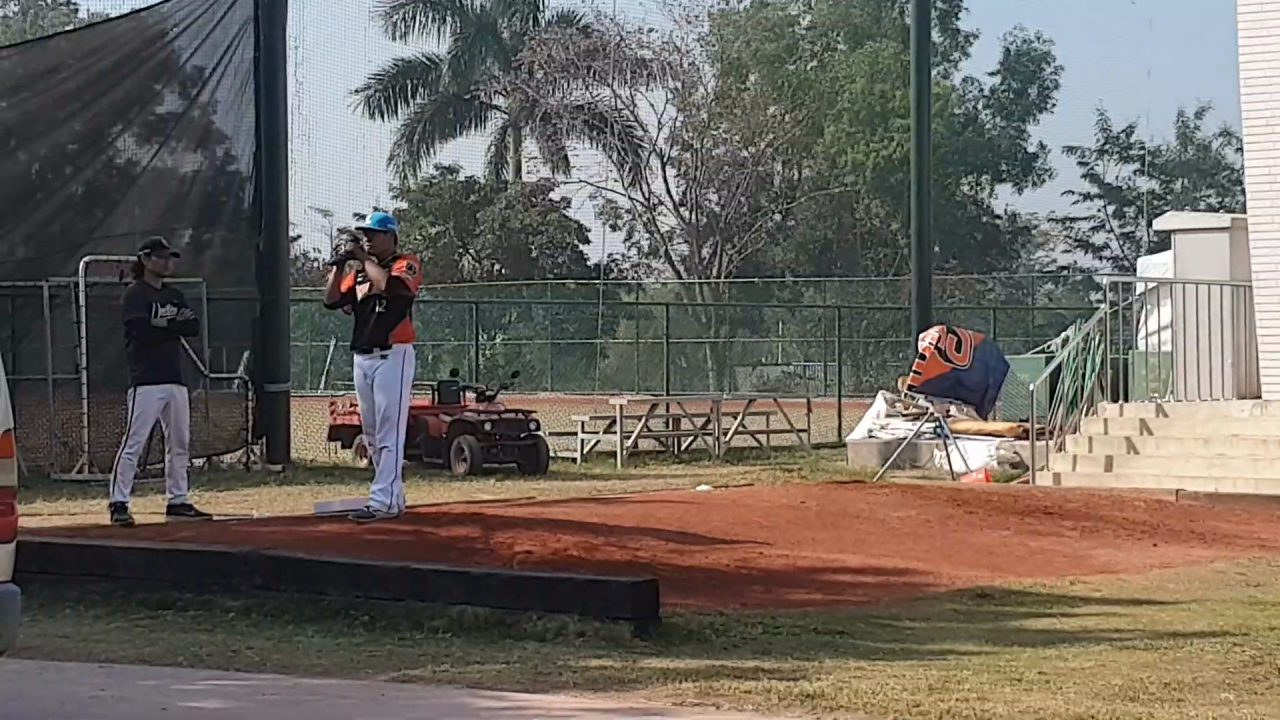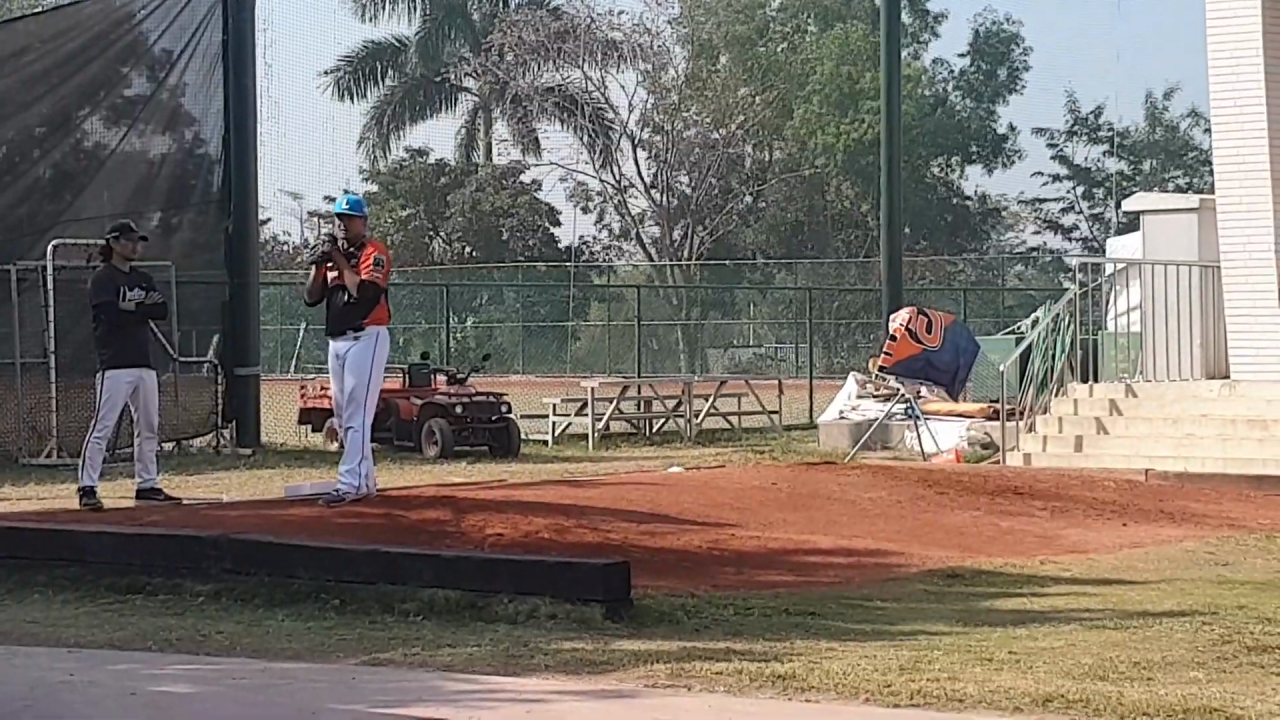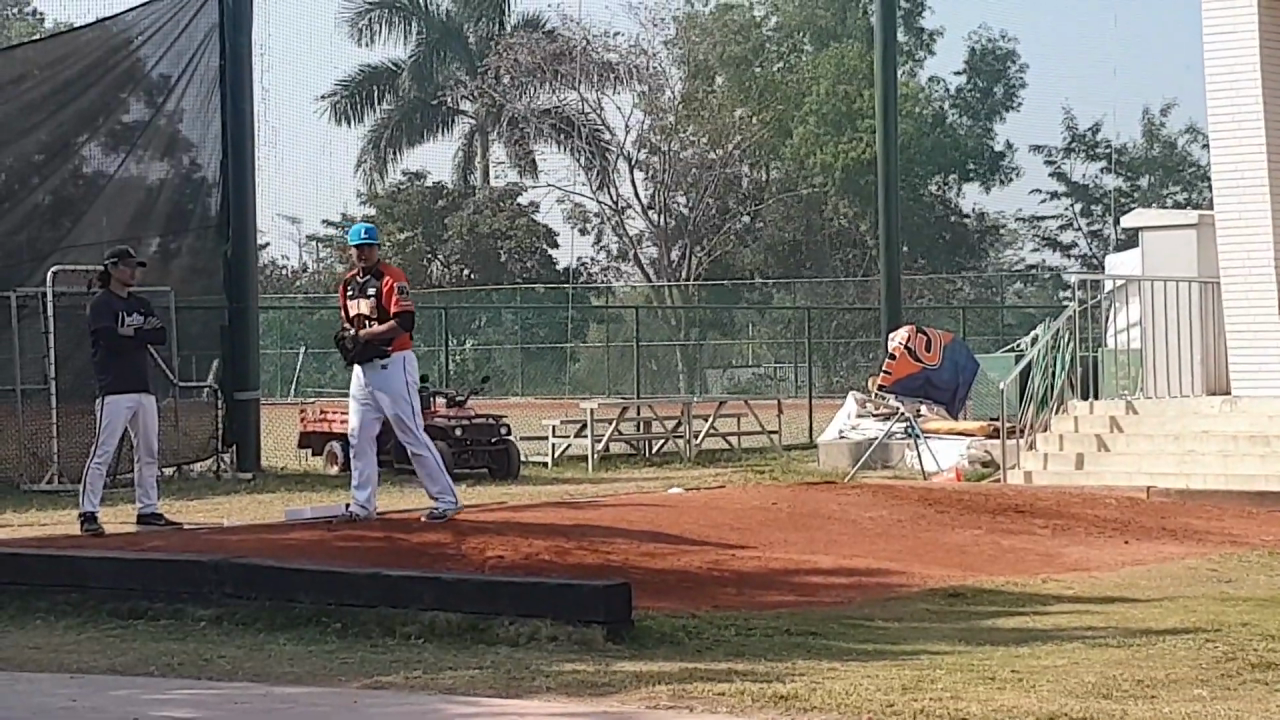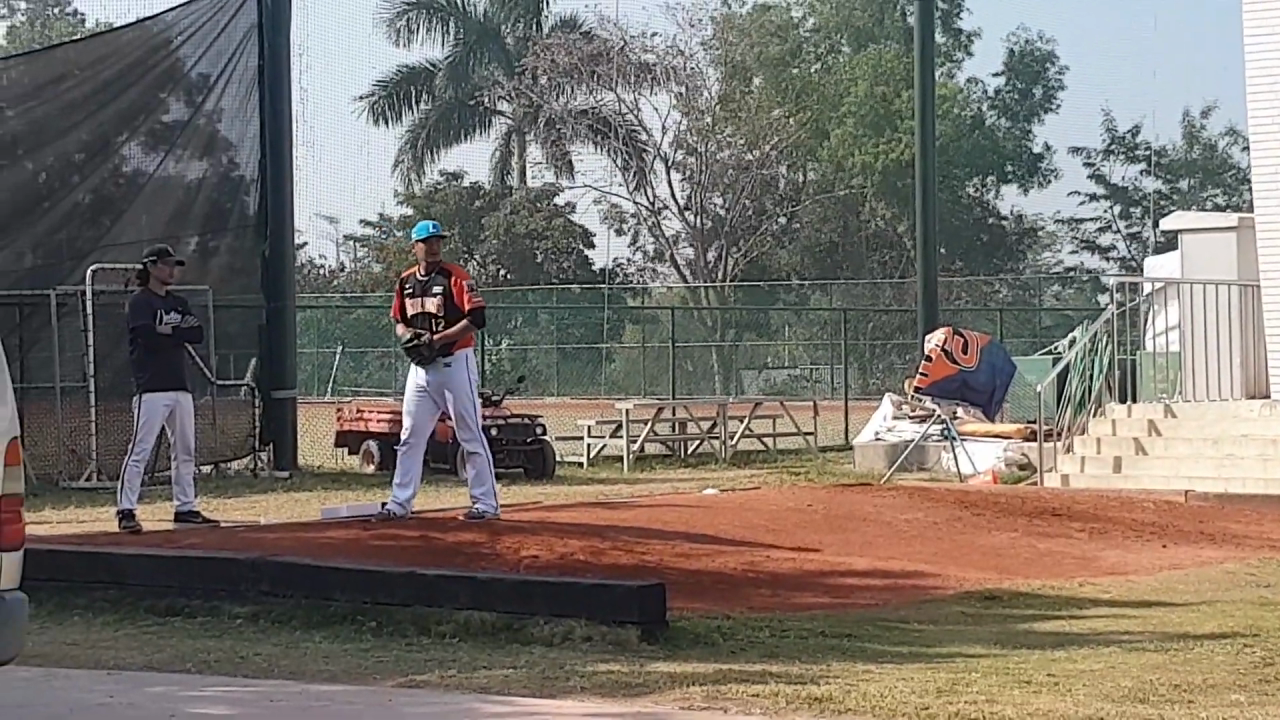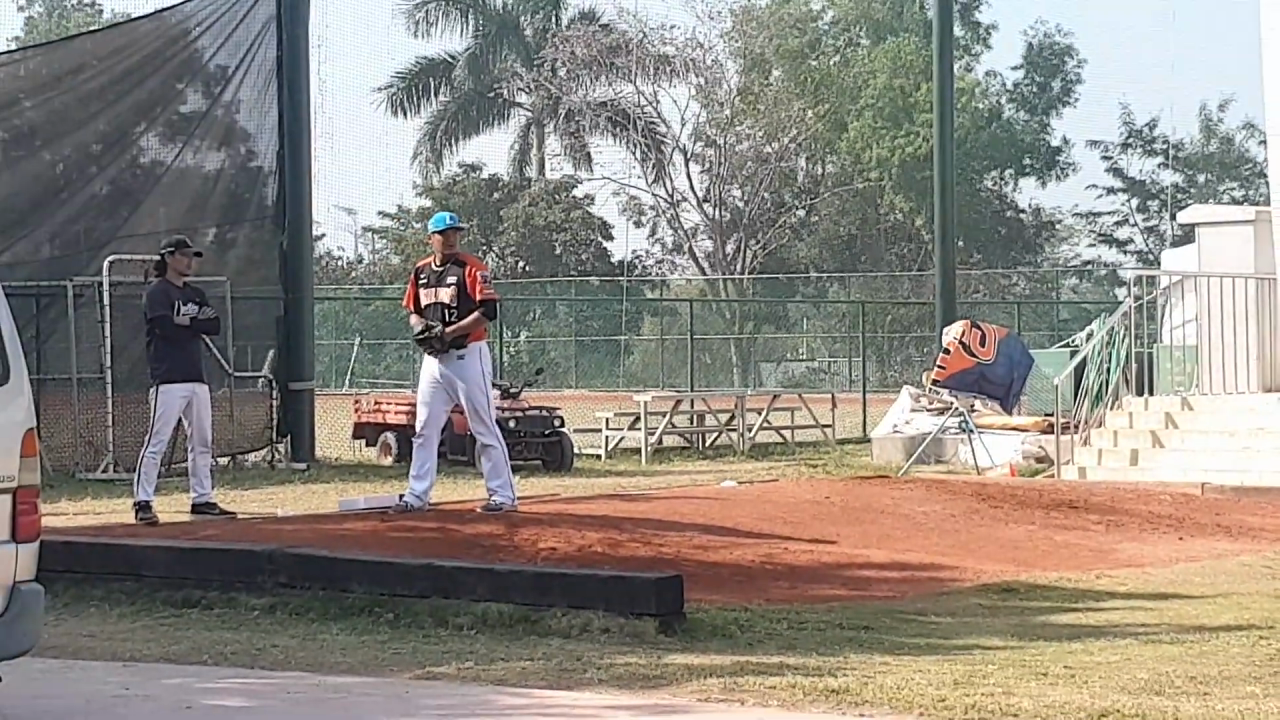
dt=0.5s
person 1, frame 1
left shoulder: (407, 264)
right shoulder: (360, 272)
left elbow: (388, 286)
right elbow: (331, 302)
left wrist: (363, 258)
right wrist: (339, 265)
left hip: (392, 357)
right hip: (362, 358)
left knee: (389, 431)
right knee: (372, 432)
left ankle: (384, 500)
right ankle: (393, 497)
person 1, frame 2
left shoulder: (375, 251)
right shoulder: (332, 254)
left elbow: (364, 290)
right elbow: (311, 298)
left wrist: (339, 258)
right wrist: (318, 263)
left hip: (367, 338)
right hip: (338, 341)
left knee: (356, 413)
right knee: (343, 415)
left ankle: (351, 483)
right ankle: (364, 480)
person 1, frame 3
left shoulder: (391, 278)
right shoulder: (347, 284)
left elbow: (404, 323)
left wrist: (362, 334)
left hip: (394, 364)
right hip: (363, 367)
left knee: (411, 436)
right knee: (359, 437)
left ankle: (446, 500)
right ankle: (362, 505)
person 1, frame 4
left shoulder: (457, 277)
right shoulder: (405, 282)
left elbow: (476, 319)
right elbow: (399, 322)
left wrist: (437, 339)
right wrist: (408, 334)
left hip: (455, 364)
right hip: (421, 366)
left knee: (470, 435)
right knee: (411, 436)
left ankle: (486, 503)
right ankle: (399, 504)
person 1, frame 5
left shoulder: (472, 268)
right shoulder: (421, 271)
left elbow: (488, 311)
right elbow: (412, 311)
left wrist: (448, 332)
right wrist: (420, 325)
left hip: (468, 356)
right hip: (433, 359)
left knee: (484, 427)
right knee: (425, 429)
left ankle: (503, 494)
right ankle: (417, 495)
person 2, frame 1
left shoulder: (176, 295)
right shoulder: (135, 294)
left elbow: (194, 327)
right elbow: (144, 331)
left wrist: (165, 324)
right wrist: (177, 324)
left hip: (175, 380)
right hip: (147, 381)
left knee: (180, 444)
right knee: (134, 443)
left ankle: (178, 502)
right ankle: (119, 503)
person 2, frame 2
left shoulder: (144, 279)
right shoulder: (102, 278)
left elbow: (162, 311)
right elbow: (112, 315)
left wrist: (132, 307)
right wrist: (144, 308)
left hip: (144, 363)
right hip: (115, 365)
left knee: (149, 428)
right knee: (102, 427)
left ankle: (147, 485)
right ankle: (87, 488)
person 2, frame 3
left shoulder: (142, 304)
right shoulder: (101, 303)
left elbow: (161, 336)
right elbow: (111, 340)
left wrist: (131, 333)
right wrist: (143, 333)
left hip: (143, 388)
right hip: (114, 391)
left knee: (148, 453)
right knee: (102, 453)
left ankle: (148, 511)
right ankle: (88, 513)
person 2, frame 4
left shoulder: (179, 303)
right shoulder: (139, 302)
left elbow: (198, 335)
right elbow: (150, 338)
left wrist: (169, 331)
right wrist: (180, 332)
left hip: (180, 387)
right hip: (151, 389)
left knee: (185, 451)
right knee: (140, 451)
left ankle: (185, 508)
right ankle: (126, 511)
person 2, frame 5
left shoulder: (197, 294)
right shoulder: (157, 292)
left elbow: (215, 326)
right elbow: (167, 329)
left wrist: (188, 322)
right wrist: (198, 324)
left hip: (197, 378)
right hip: (169, 380)
left knee: (202, 442)
right knee: (157, 442)
left ankle: (202, 500)
right ankle: (142, 503)
